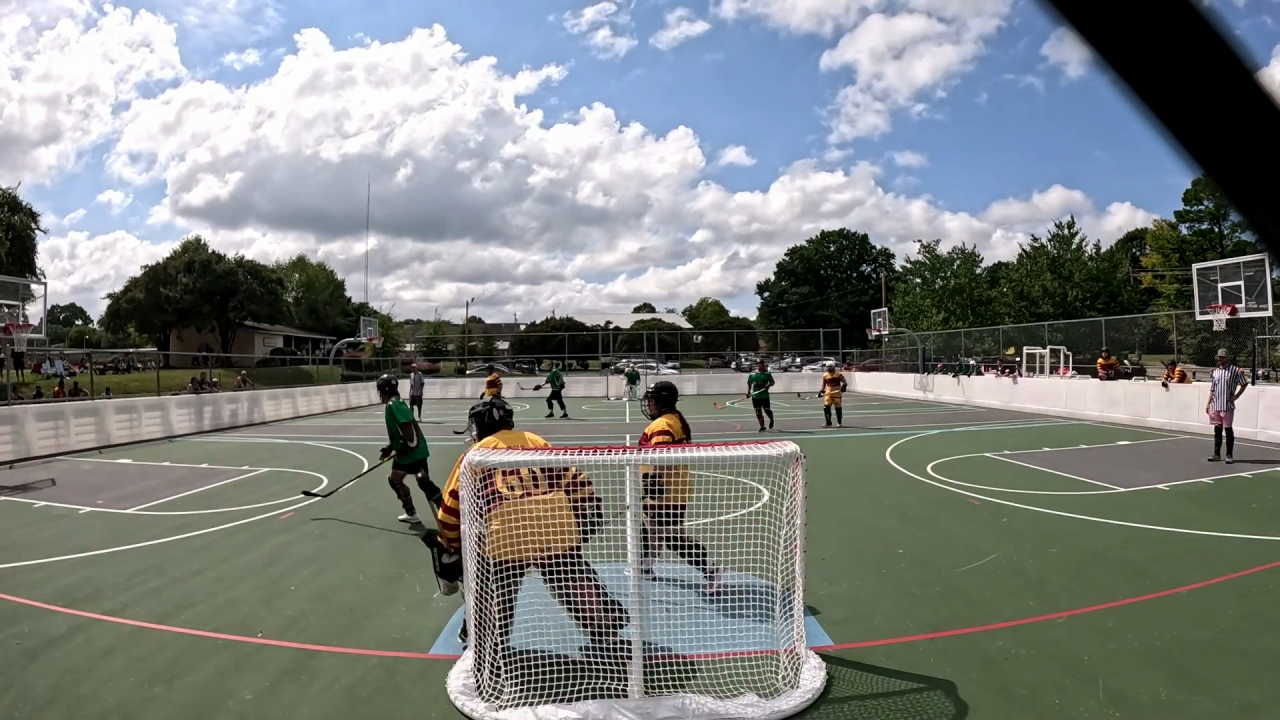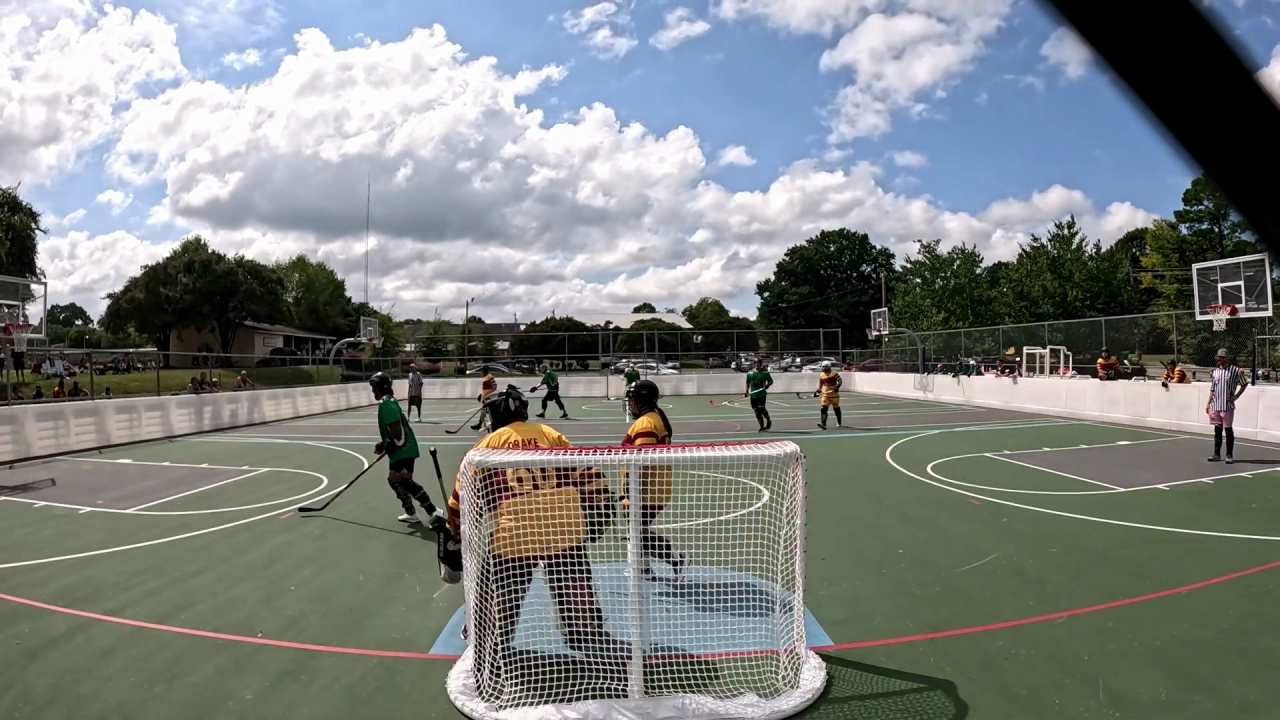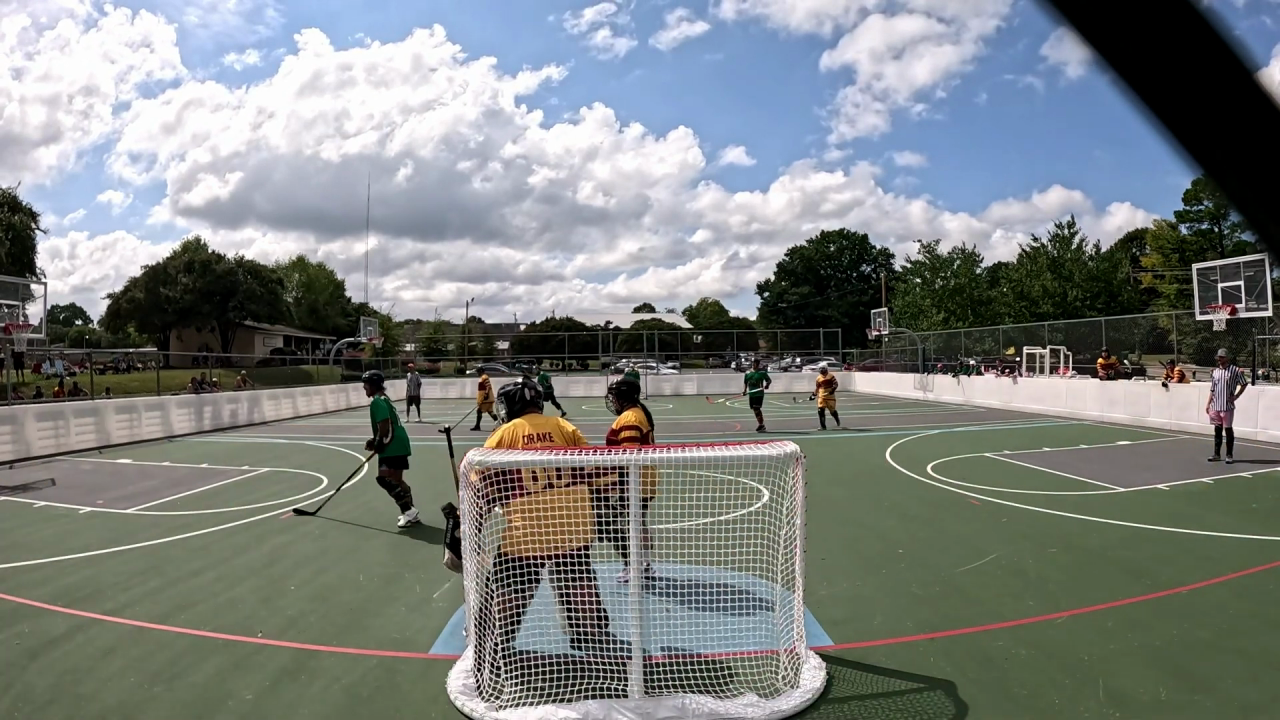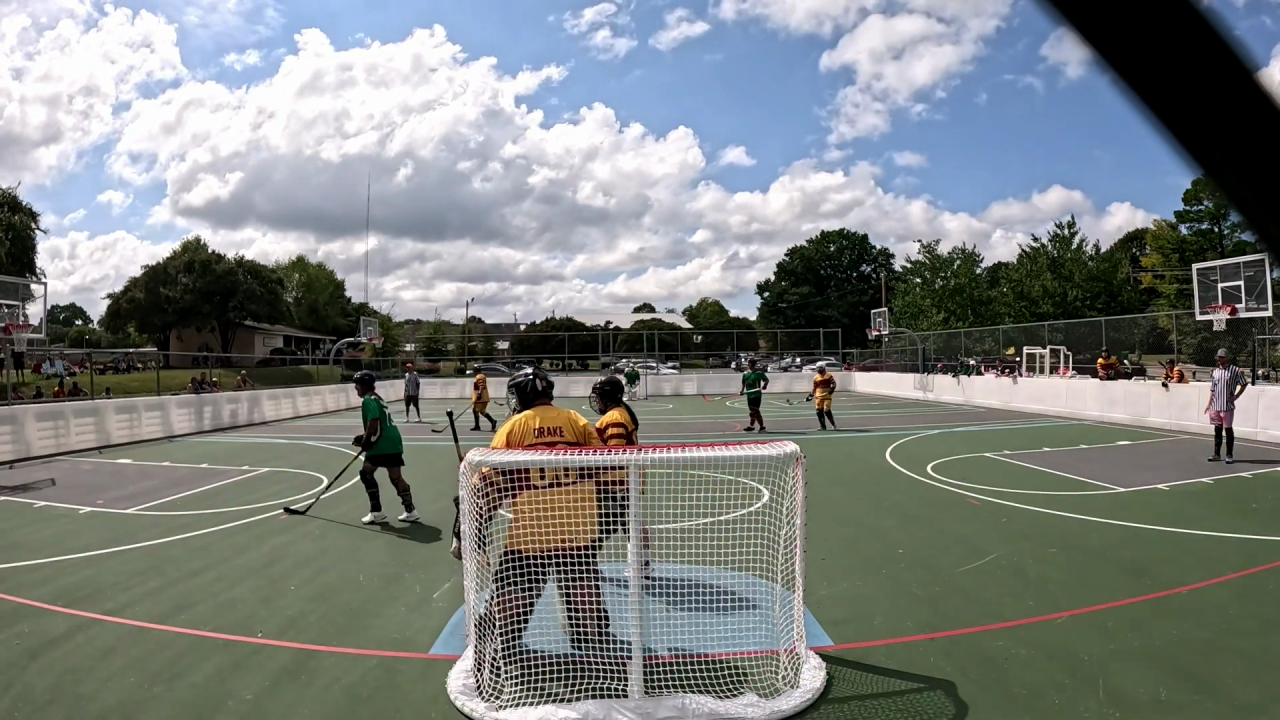
dt=0.1s
person 1, frame 1
left shoulder: (476, 453)
right shoulder: (537, 442)
left elbow: (452, 510)
right elbow: (576, 484)
left wrist: (450, 550)
right wrist: (586, 524)
left hip: (506, 535)
right hip: (558, 526)
left knee: (493, 598)
right knee: (576, 582)
left ankle: (489, 653)
right ankle: (610, 633)
person 1, frame 2
left shoulder: (489, 444)
right shoulder: (551, 435)
left elbow: (466, 499)
right elbow: (588, 476)
left wrist: (457, 543)
right wrist: (598, 514)
left hip: (514, 531)
right hip: (565, 522)
left knee: (498, 592)
right knee: (574, 584)
left ankle: (490, 665)
right ankle: (595, 644)
person 1, frame 3
left shoulder: (502, 435)
right shoulder: (565, 429)
left elbow: (478, 488)
left wrist: (466, 536)
left hip: (525, 529)
right hip: (573, 523)
left knee: (505, 593)
right knee: (580, 586)
left ankle: (491, 665)
right ankle: (595, 644)
person 1, frame 4
left shoulder: (513, 427)
right shoulder: (577, 422)
left elbow: (488, 482)
left wrist: (474, 530)
left hip: (531, 524)
right hip: (579, 522)
left knee: (514, 590)
right knee: (583, 584)
left ankle: (497, 656)
right ankle: (592, 645)
person 2, frame 1
left shoulder: (661, 426)
right shoulder: (675, 420)
left wrist: (652, 479)
left hip: (665, 489)
right hip: (670, 486)
left knee: (677, 537)
right knee: (650, 526)
left ankle: (710, 571)
right ankle: (646, 567)
person 2, frame 2
left shoulder: (644, 425)
right shoulder: (658, 418)
left hip: (648, 485)
right hip: (657, 483)
left knee: (639, 531)
right knee: (644, 526)
left ankle: (674, 559)
right ankle: (645, 568)
person 2, frame 3
left shoulder: (629, 419)
right shoulder: (638, 414)
left wrist: (620, 476)
left hip: (629, 482)
right hip: (640, 480)
left knee: (609, 522)
right knee: (638, 524)
left ankle: (631, 563)
right ankle: (643, 566)
person 2, frame 4
left shoulder: (613, 418)
right shoulder: (623, 413)
left elbow: (617, 449)
left hip: (618, 480)
right hip: (629, 478)
left knee: (601, 521)
right ankle: (644, 564)
